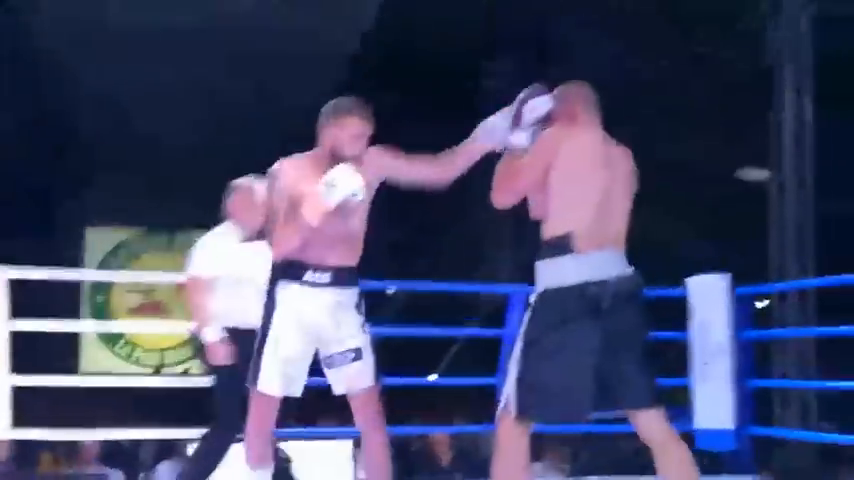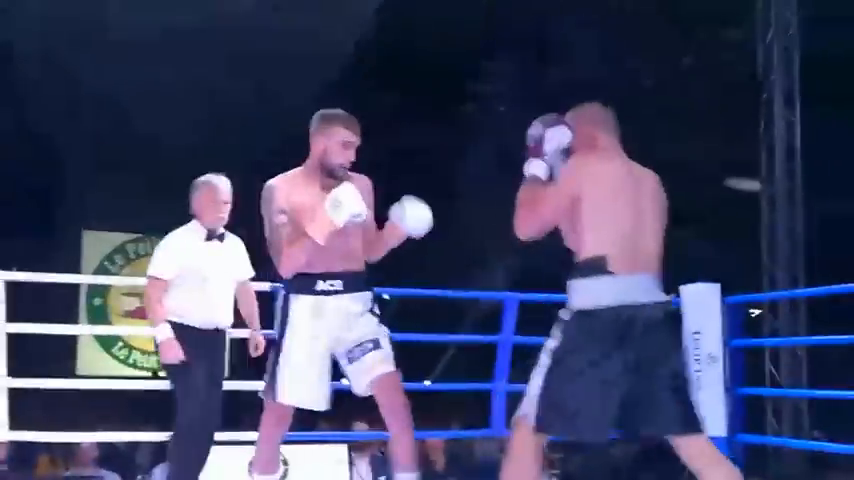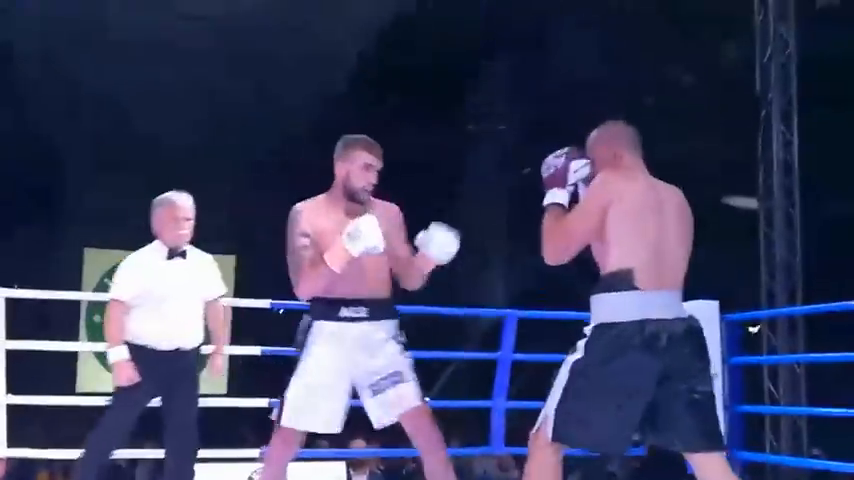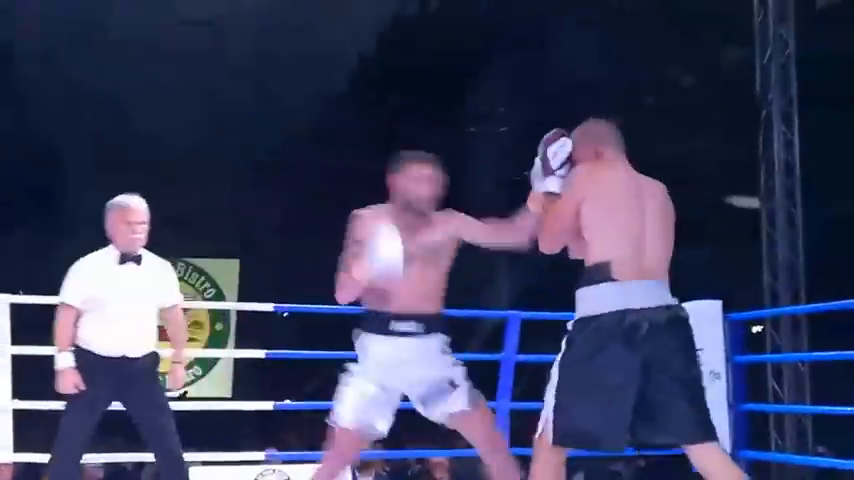
dt=0.2s
person 1, frame 1
left shoulder: (558, 139)
right shoulder: (622, 158)
left elbow: (503, 196)
left wrist: (520, 137)
right wrist: (534, 142)
left hip: (566, 292)
right hip: (618, 289)
left knee: (513, 421)
right knee: (652, 423)
person 1, frame 2
left shoulder: (585, 166)
right shoulder: (650, 182)
left elbow: (527, 226)
left wrist: (536, 165)
right wrist: (559, 170)
left hip: (598, 313)
right hip: (651, 314)
left knee: (527, 431)
right knee: (693, 445)
person 1, frame 3
left shoulder: (611, 183)
right shoulder: (676, 199)
left elbow: (555, 252)
left wrist: (556, 193)
right wrist: (587, 197)
left hip: (621, 330)
right hip: (677, 331)
left knee: (545, 443)
person 1, frame 4
left shoulder: (589, 177)
right shoulder: (658, 191)
left elbow: (550, 242)
left hip: (607, 321)
right hip: (664, 319)
left knee: (550, 446)
person 2, frame 1
left shoulder: (372, 165)
right shoulder: (287, 173)
left elbow: (439, 171)
right elbow: (279, 247)
left wrist: (485, 138)
right wrist: (322, 202)
left hip: (341, 297)
right hip: (293, 294)
left knee: (368, 409)
right knee: (263, 407)
person 2, frame 2
left shoulder: (359, 186)
right shoulder: (279, 189)
left elbow: (370, 251)
right elbow: (285, 266)
left wrist: (402, 227)
right wrist: (327, 221)
left hip: (353, 303)
right hip: (306, 305)
left knee: (395, 402)
right knee: (277, 414)
person 2, frame 3
left shoulder: (388, 213)
right shoulder: (306, 215)
left elbow: (410, 279)
right elbow: (303, 288)
left wrist: (430, 255)
right wrist: (344, 249)
left hip: (378, 332)
right hip: (328, 331)
left knee: (425, 433)
right knee: (286, 437)
person 2, frame 4
left shoulder: (449, 224)
right shoulder: (367, 221)
left elbow: (516, 237)
right elbow: (343, 294)
left wrist: (539, 197)
right wrist: (369, 268)
left hip: (427, 346)
right hip: (379, 347)
left knee: (487, 437)
right knee: (344, 447)
person 3, frame 1
left shoulder: (260, 249)
right shoulder: (215, 244)
left elbow: (266, 293)
right elbow: (195, 292)
right wrist: (214, 338)
left hip: (244, 339)
right hip: (222, 339)
left knee: (231, 416)
right knee: (237, 414)
person 3, frame 2
left shoulder: (235, 246)
right shoulder: (176, 242)
left elbow: (244, 290)
right elbow: (154, 290)
left wrist: (255, 330)
right wrist: (164, 336)
left hip: (214, 339)
right hip: (183, 336)
left knee: (207, 416)
right knee: (193, 411)
person 3, frame 3
left shoulder: (204, 264)
right shoulder: (137, 264)
left elbow: (215, 307)
right elbow: (115, 311)
left wrist: (218, 350)
right wrist: (119, 359)
left hip: (184, 360)
right hip: (144, 358)
left knee: (184, 435)
right knee: (112, 429)
person 3, frame 4
left shoulder: (161, 269)
right shoulder: (88, 268)
left elbow: (174, 315)
right elbow: (66, 316)
left wrist: (178, 361)
right wrist: (65, 365)
left hip: (141, 367)
right hip: (96, 365)
left knee: (166, 438)
right knee: (71, 440)
